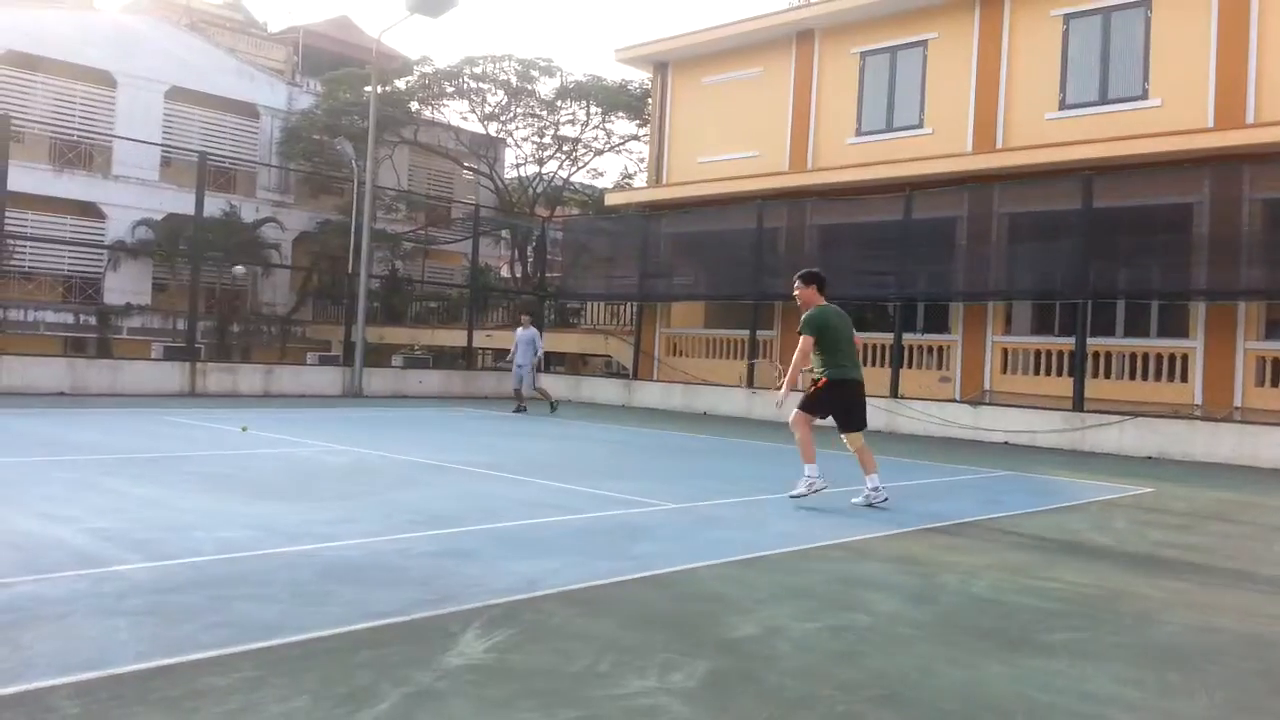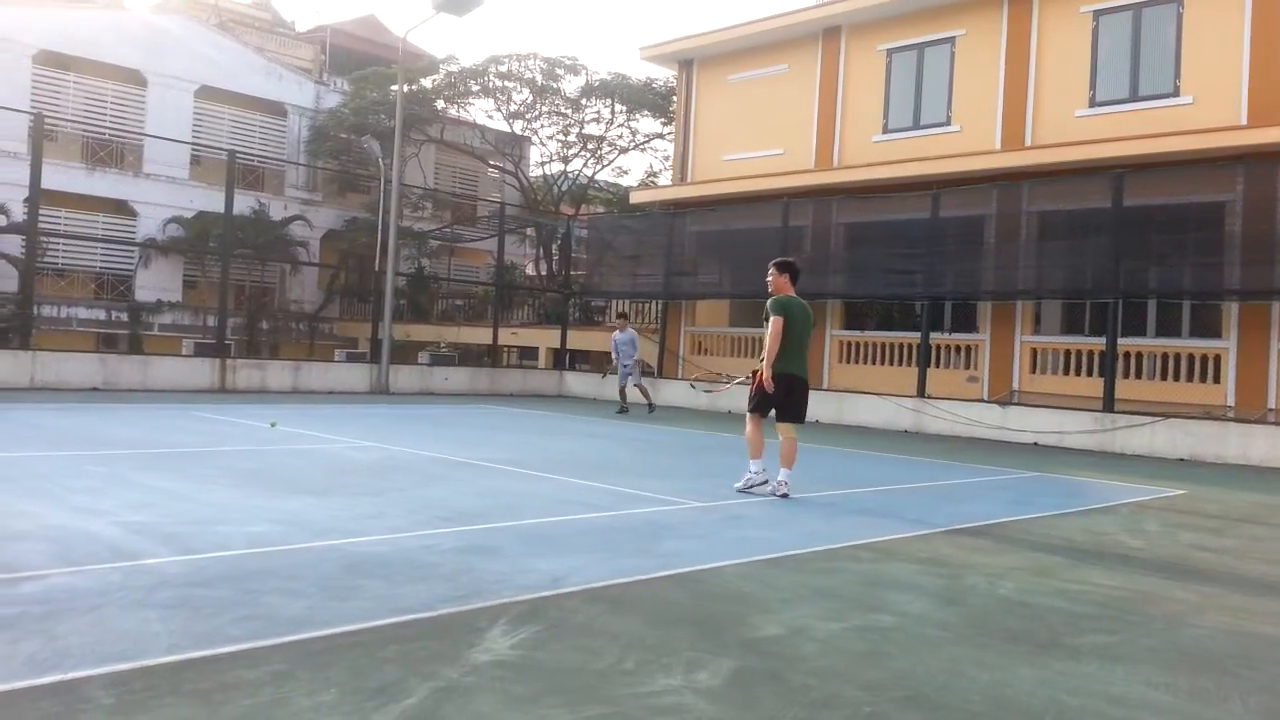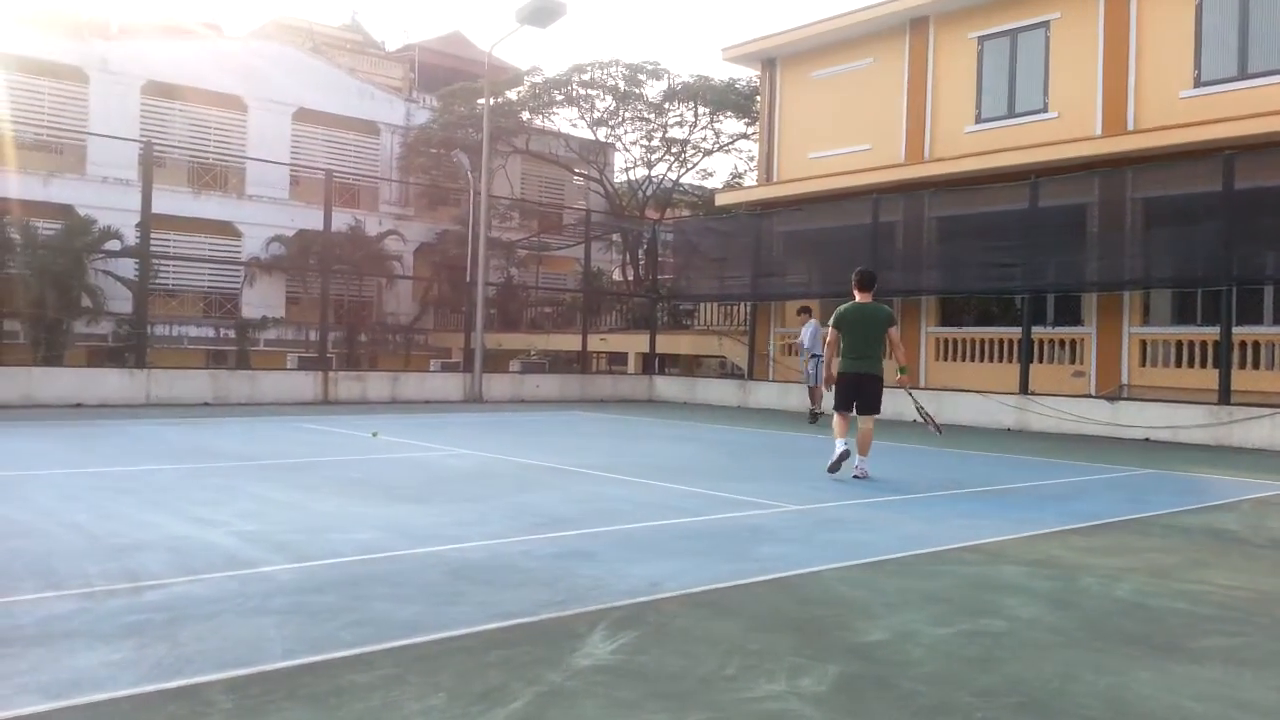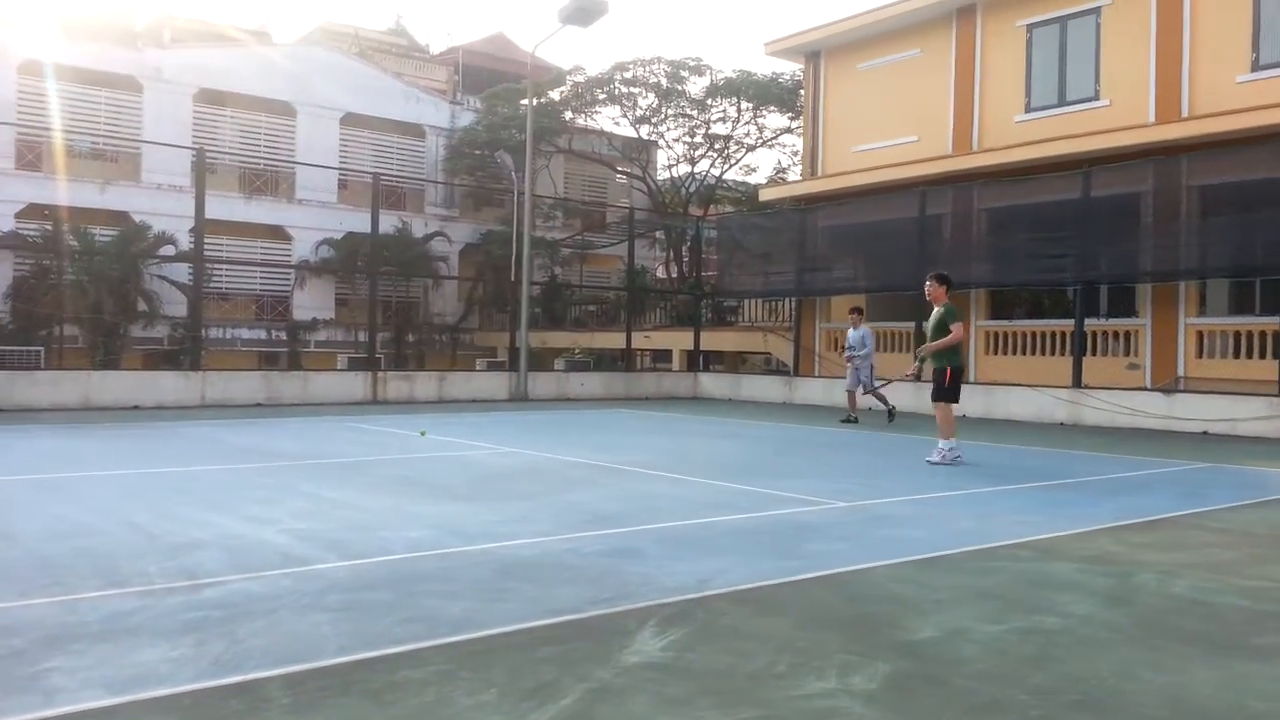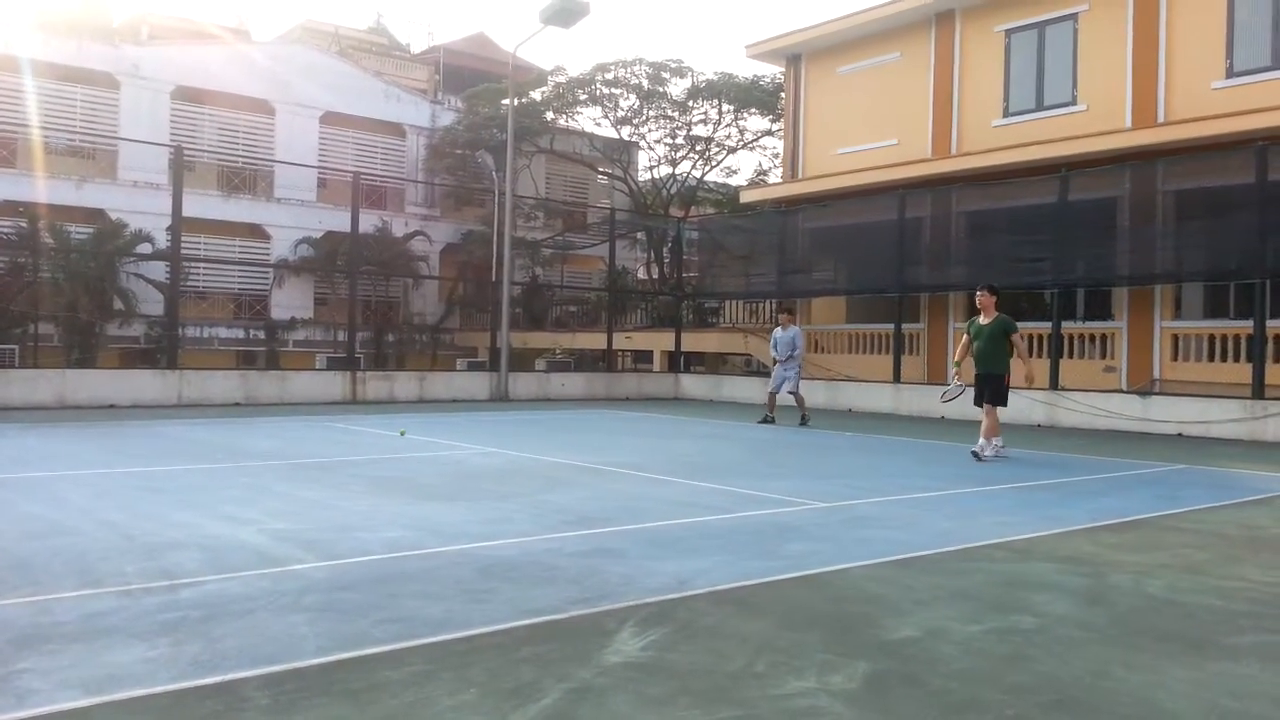
dt=1s
person 1, frame 1
left shoulder: (811, 317)
right shoulder: (840, 313)
left elbow: (802, 352)
right elbow: (856, 343)
left wrist: (786, 385)
left hip: (832, 381)
right hip: (854, 381)
left knee: (799, 419)
right knee: (854, 437)
left ankle: (812, 477)
right ankle: (875, 489)
person 1, frame 2
left shoulder: (776, 303)
right shoulder: (806, 309)
left elbow: (775, 332)
left wrist: (767, 365)
left hip: (776, 373)
right hip: (800, 376)
left knee: (754, 419)
right knee: (787, 429)
left ankle: (756, 472)
right ankle: (782, 481)
person 1, frame 3
left shoulder: (842, 311)
right shoulder: (885, 313)
left elbow: (831, 343)
right elbow: (896, 344)
left wrist: (828, 370)
right wrist: (903, 370)
left hip: (846, 371)
right hip: (873, 373)
left knee: (841, 414)
right knee: (866, 420)
left ankle: (840, 447)
right ankle: (861, 466)
person 1, frame 4
left shoulder: (949, 310)
right shoulder: (936, 312)
left elbow: (959, 334)
left wrist: (933, 347)
right wrist: (920, 361)
left hip: (949, 366)
right hip: (941, 366)
left knee: (941, 405)
right knee: (945, 406)
left ankle: (945, 449)
right ankle: (950, 448)
person 1, frame 5
left shoulder: (1005, 322)
right shoulder: (973, 323)
left elbow: (1019, 345)
right elbow: (964, 346)
left wrist: (1027, 368)
right wrist: (957, 365)
left hip: (998, 373)
right hip: (980, 373)
left knee: (989, 409)
right knee: (988, 411)
left ankle: (982, 446)
right ankle: (997, 446)
